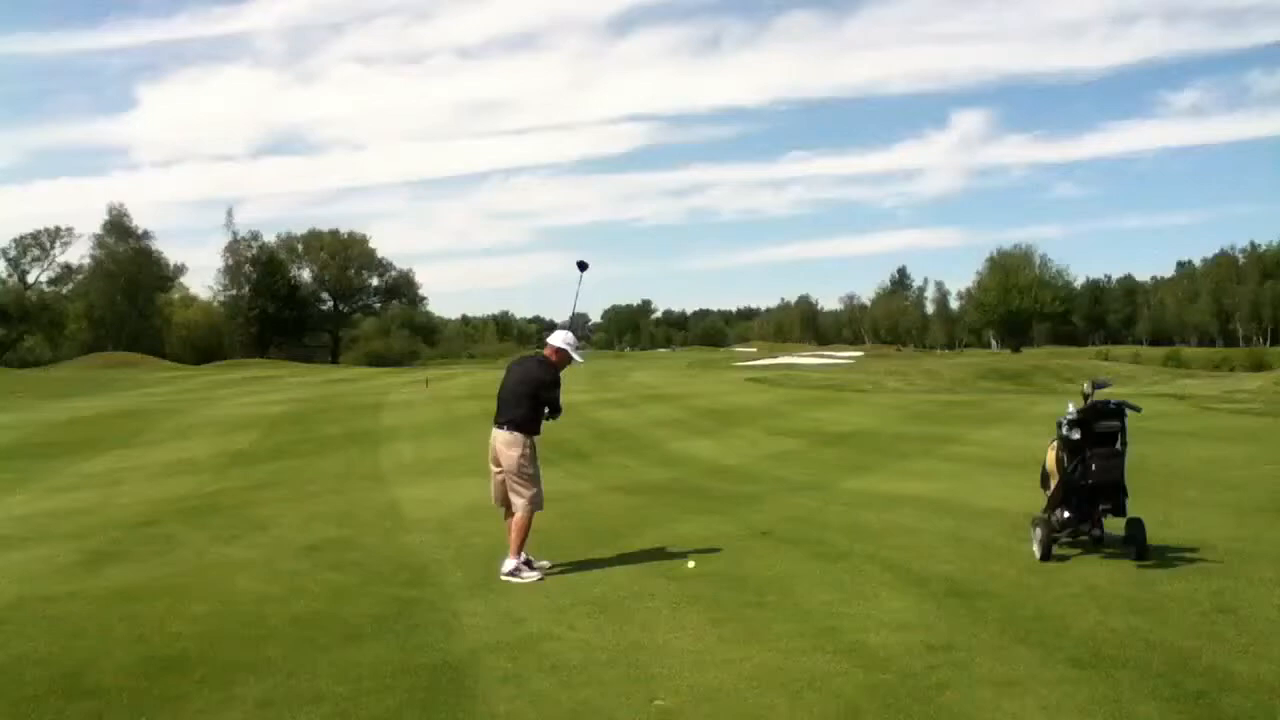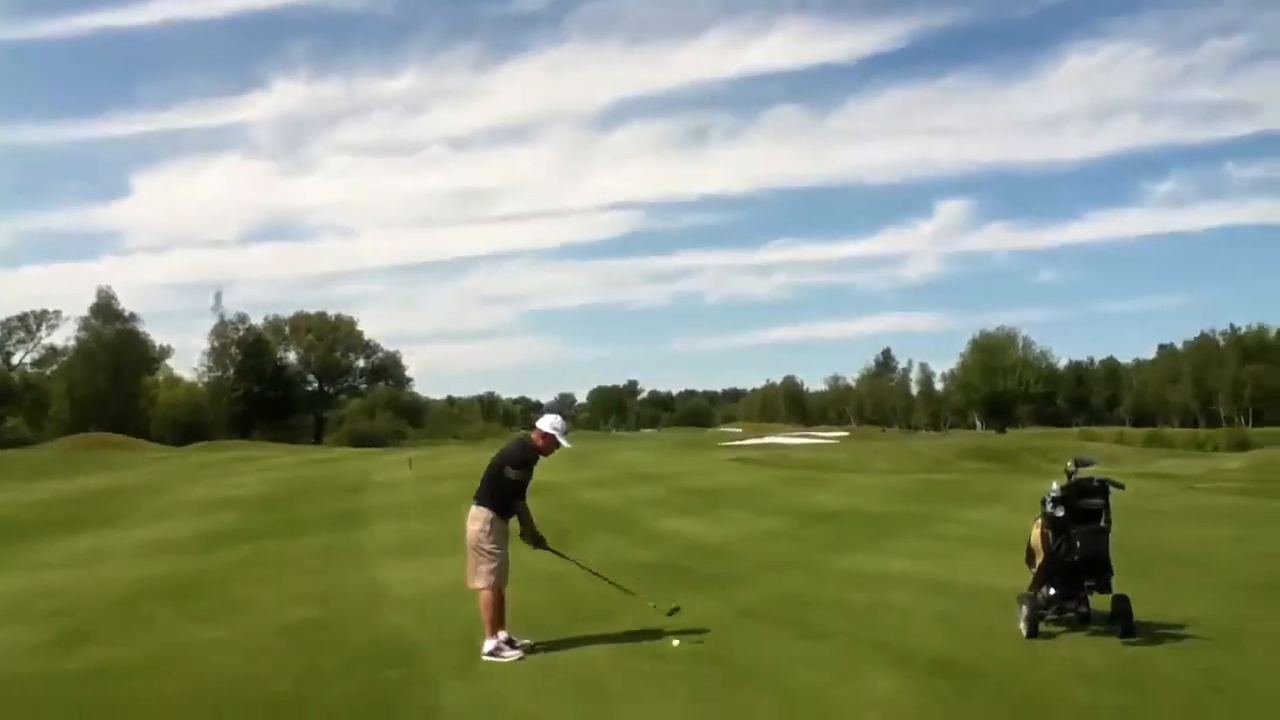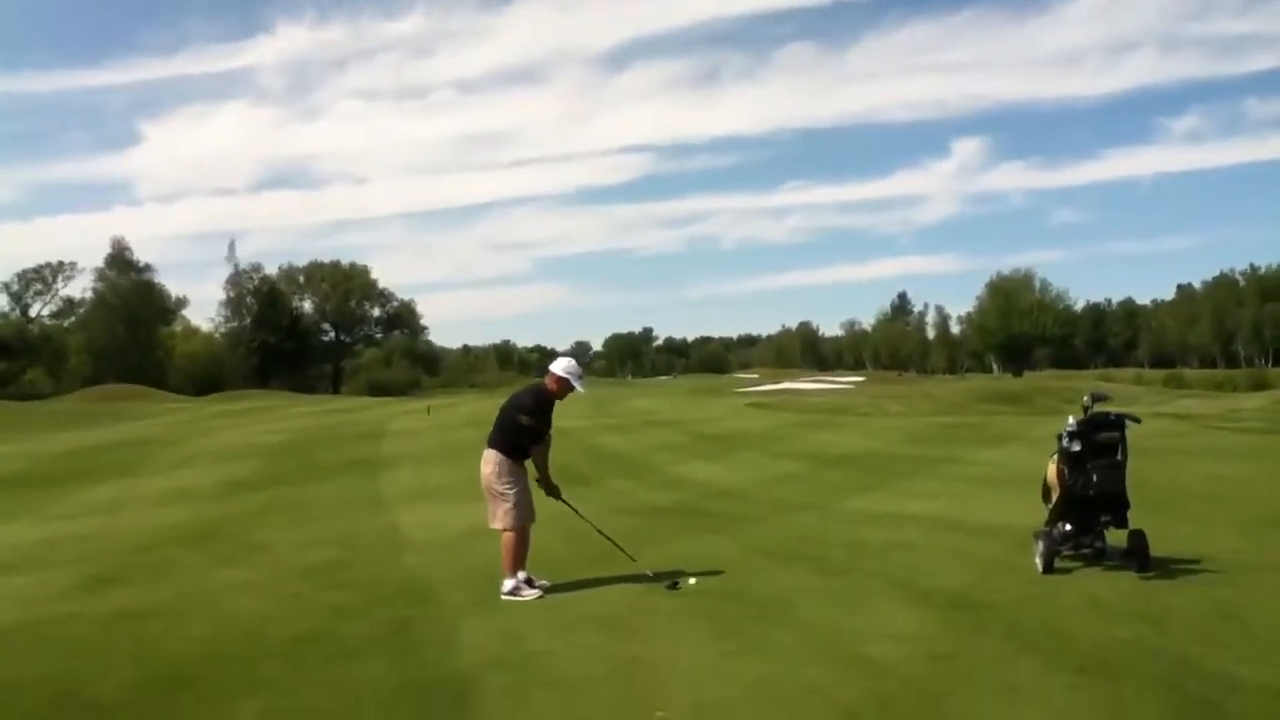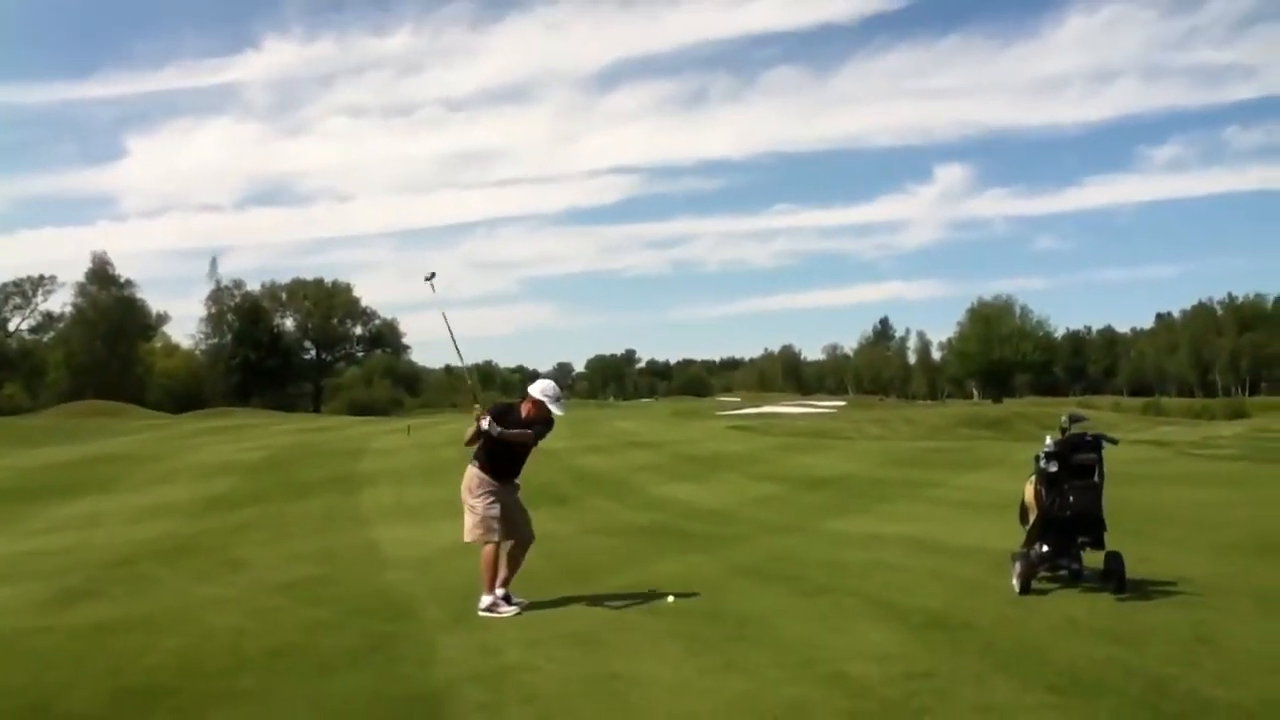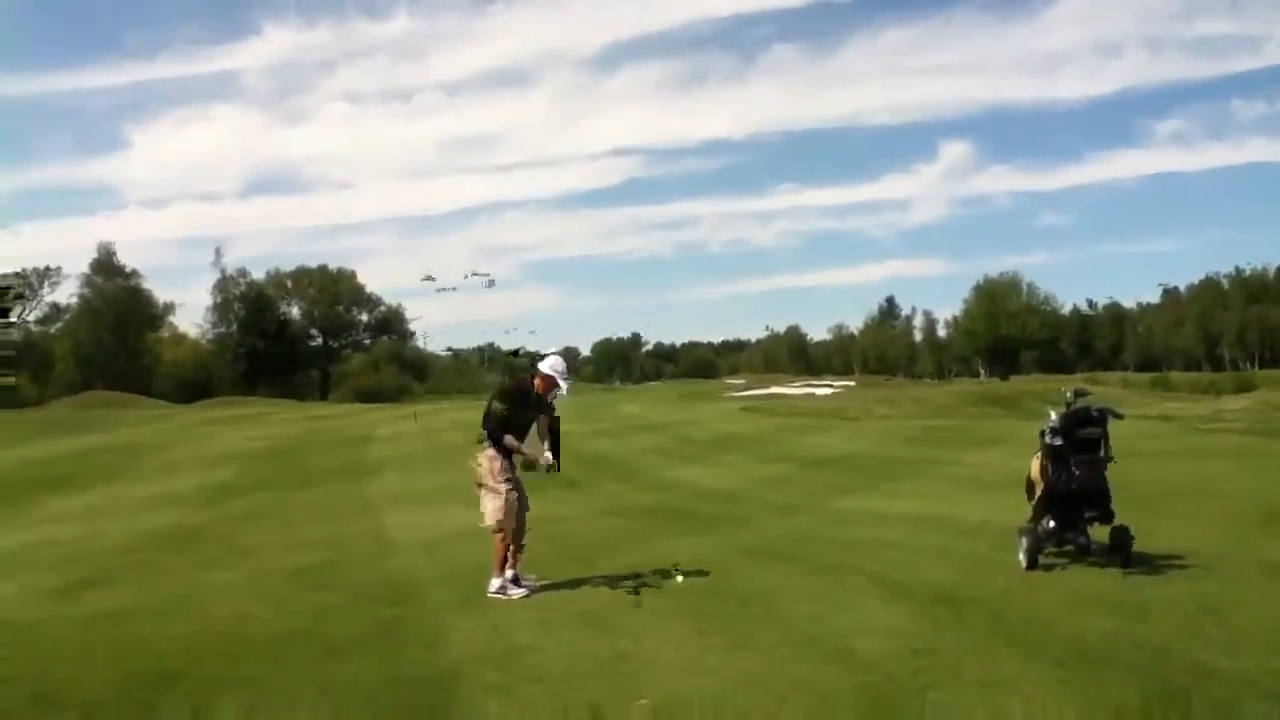
dt=0.7s
person 1, frame 1
left shoulder: (518, 364)
right shoulder: (548, 376)
right elbow: (554, 412)
left wrist: (537, 412)
right wrist: (548, 412)
left hip: (499, 435)
right hip: (517, 441)
left knee: (512, 503)
right knee: (526, 504)
left ankle: (519, 556)
right ankle: (511, 564)
person 1, frame 2
left shoulder: (524, 450)
right shoulder: (519, 455)
left elbow: (516, 499)
right elbow: (516, 500)
left wrist: (529, 530)
right wrist: (531, 532)
left hip: (494, 518)
right hip: (487, 518)
left knee: (497, 580)
right knee: (489, 582)
left ankle: (501, 635)
right ankle: (491, 644)
person 1, frame 3
left shoulder: (546, 398)
right shoulder: (529, 400)
left elbow: (544, 438)
right elbow: (534, 447)
left wrist: (544, 476)
right wrist: (547, 481)
left hip: (514, 462)
right hip: (500, 462)
left knee: (524, 521)
right knee: (511, 523)
left ankle: (521, 574)
right ankle: (510, 584)
person 1, frame 4
left shoulder: (544, 423)
right shoulder: (500, 410)
left elbow: (526, 437)
right elbow: (468, 441)
left wrist: (499, 432)
right wrist: (478, 425)
left hip: (507, 483)
right hip: (481, 479)
left knee: (524, 537)
right knee: (492, 538)
left ankle: (501, 590)
right ankle: (488, 600)
person 1, frame 5
left shoulder: (539, 396)
right shoulder: (511, 391)
left elbow: (544, 424)
right elbow: (499, 433)
left wrist: (547, 451)
right wrist: (525, 453)
left hip: (503, 458)
right hip: (492, 456)
left knee: (518, 517)
right knee: (504, 519)
left ankle: (510, 573)
right ankle: (497, 582)
